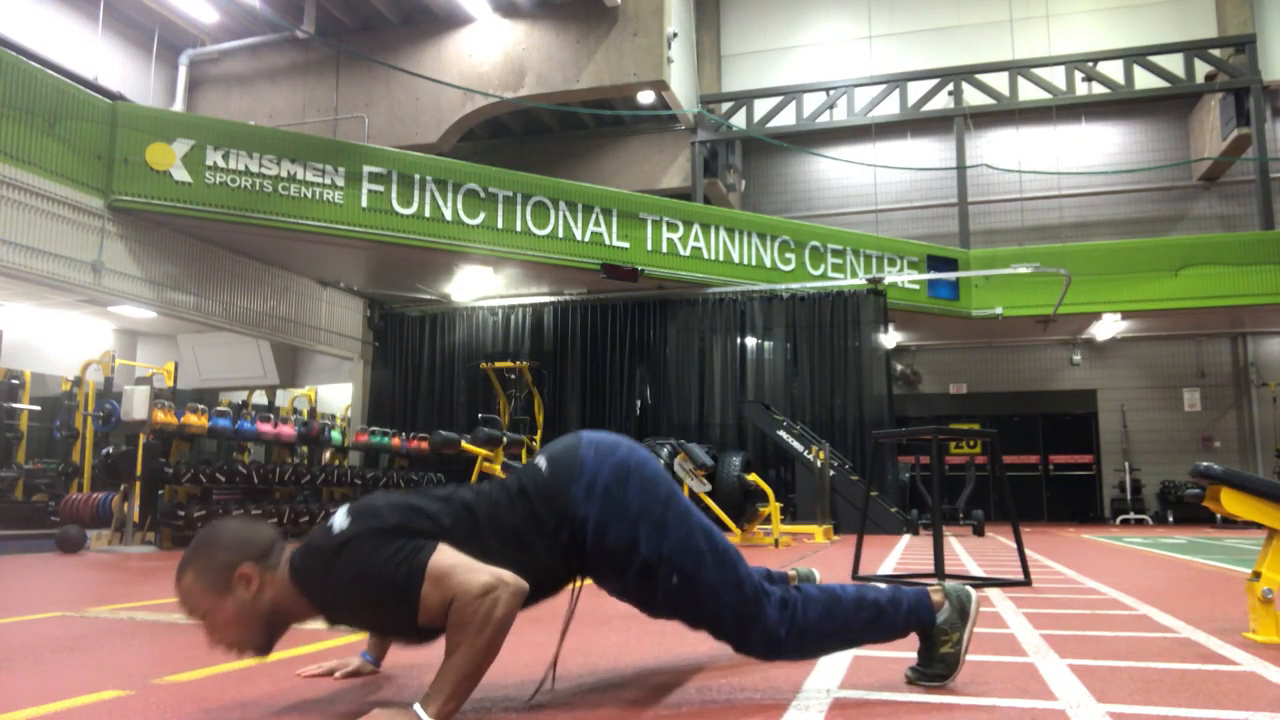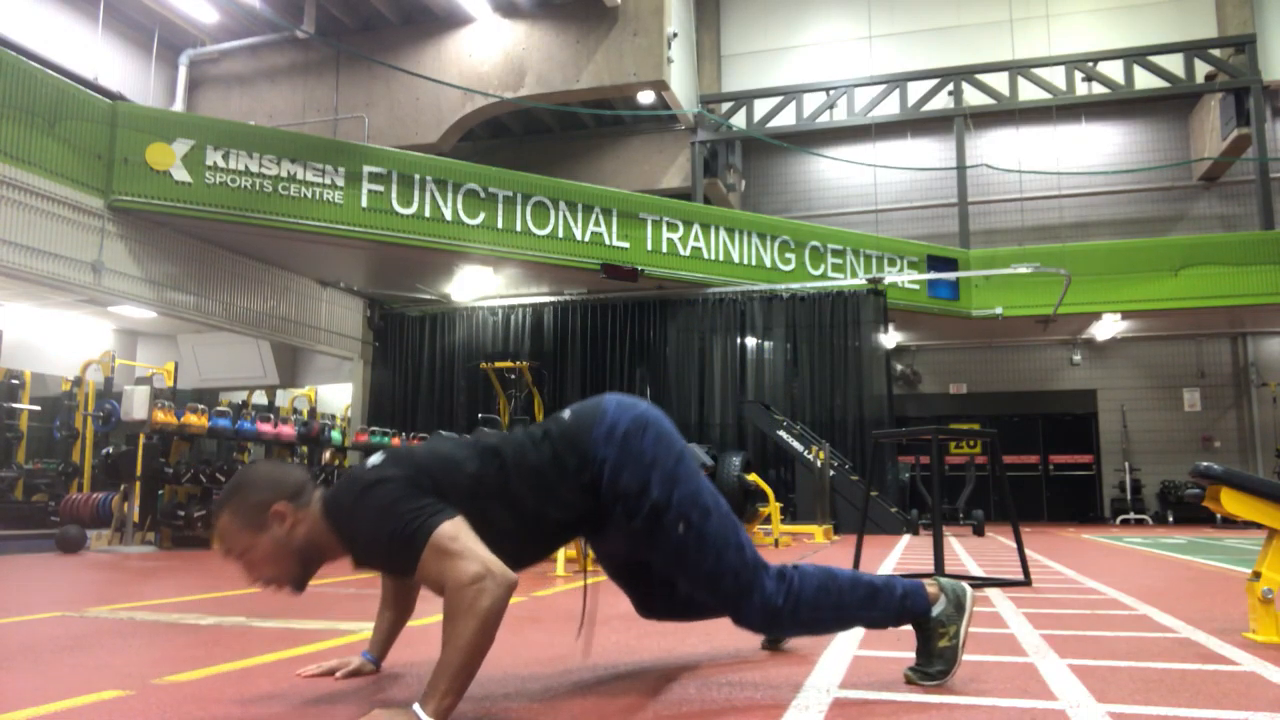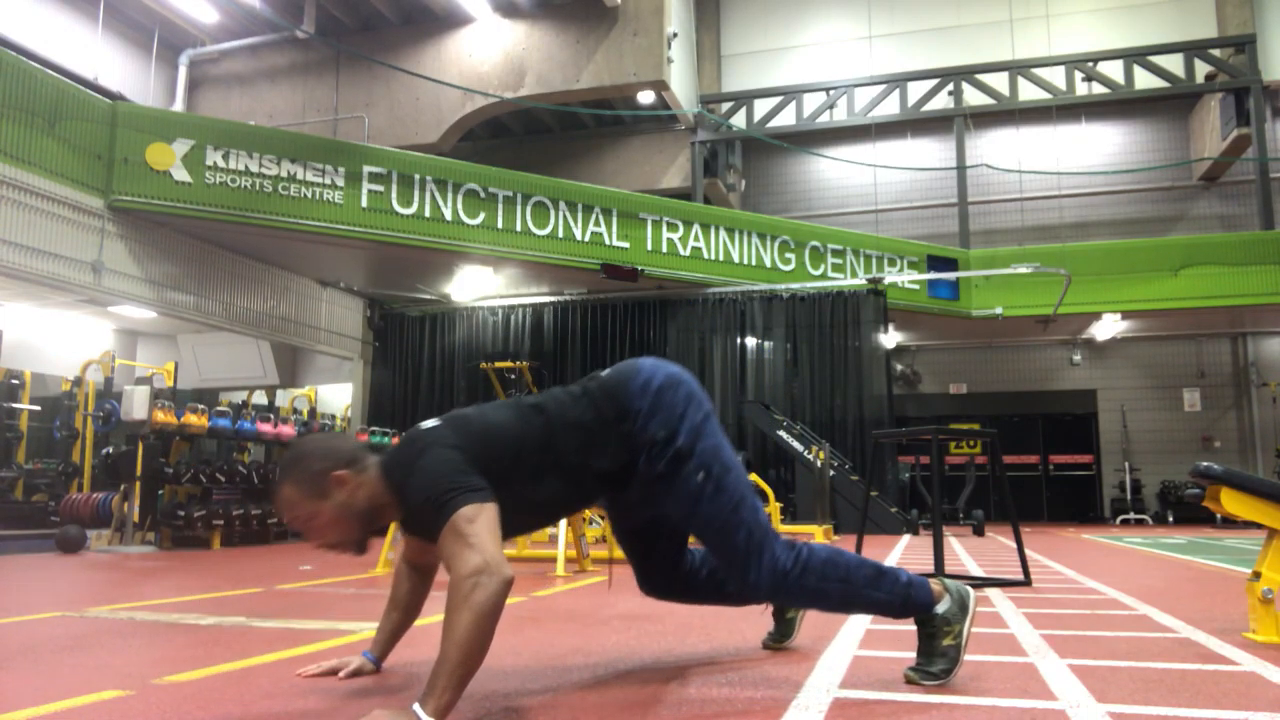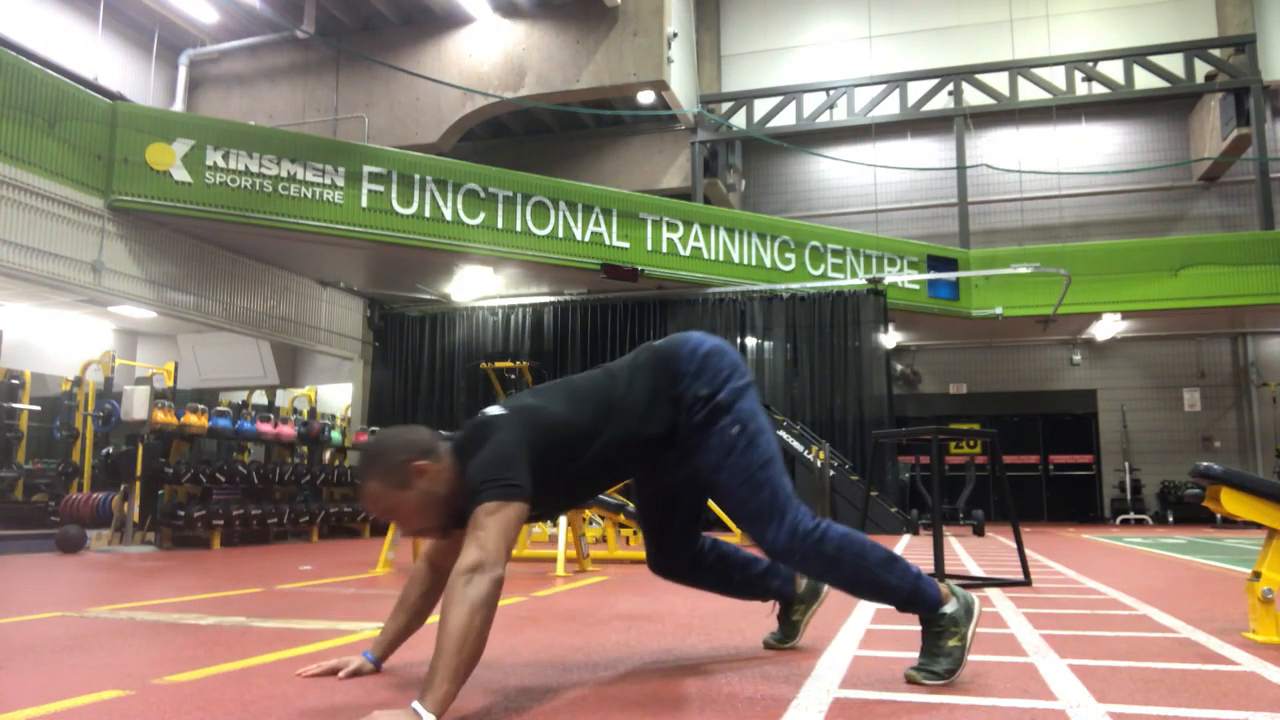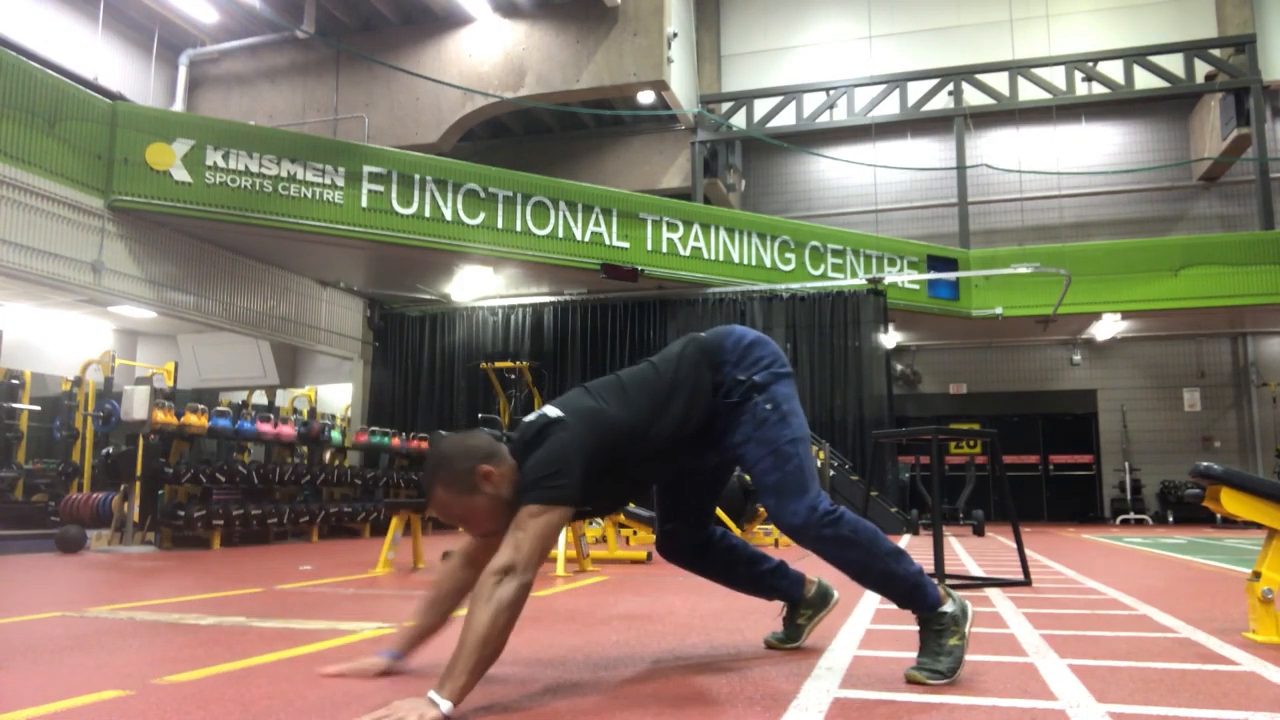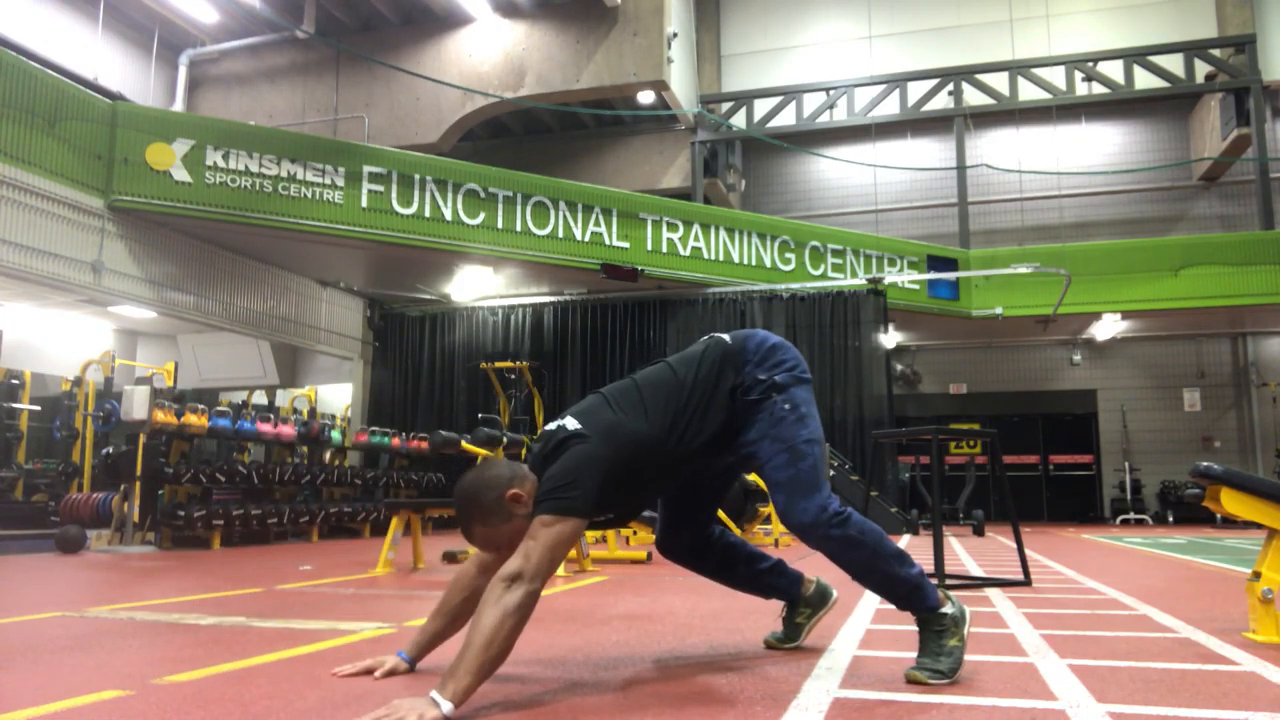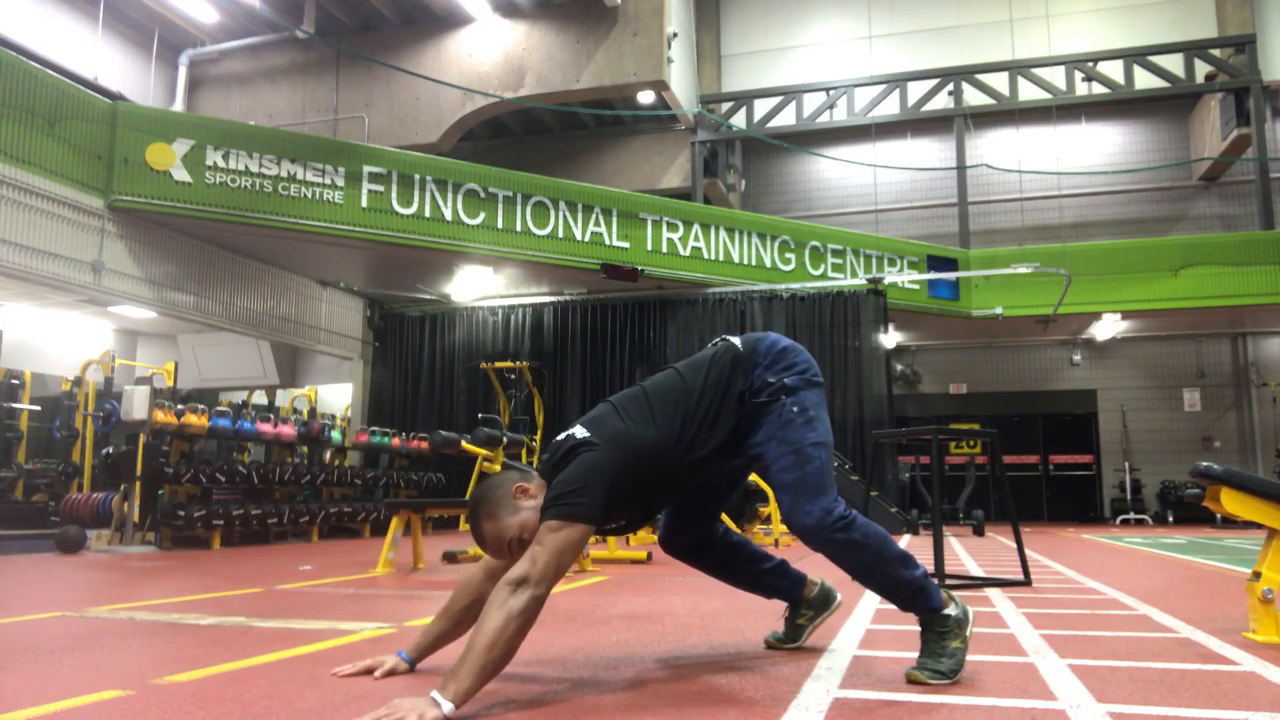
dt=0.2s
person 1, frame 1
left shoulder: (344, 572)
right shoulder: (327, 558)
left elbow: (496, 589)
right wrist: (372, 651)
left hip: (601, 494)
right hip: (582, 478)
left knee: (763, 624)
right knee: (675, 593)
left ankle: (935, 606)
right ankle: (782, 582)
person 1, frame 2
left shoulder: (370, 507)
right shoulder: (361, 505)
left elbow: (486, 581)
right elbow: (409, 560)
right wrist: (372, 652)
left hip: (619, 454)
right hip: (599, 451)
left knee: (757, 599)
right knee: (662, 597)
left ankle: (930, 602)
right ankle: (773, 580)
person 1, frame 3
left shoulder: (427, 470)
right shoulder: (411, 474)
left elbow: (486, 575)
right elbow: (417, 562)
right wrist: (373, 654)
left hip: (652, 413)
right hip: (632, 429)
left knee: (762, 565)
right knee: (666, 575)
left ankle: (934, 601)
right ankle: (785, 602)
person 1, frame 4
left shoulder: (494, 457)
right shoulder: (465, 468)
left elbow: (478, 574)
right elbow: (435, 565)
right wrist: (374, 654)
left hip: (698, 384)
right hip: (663, 421)
left knee: (782, 527)
right knee: (672, 554)
left ankle: (942, 604)
right ankle: (792, 592)
person 1, frame 5
left shoulder: (555, 456)
right shoulder: (527, 468)
left elbow: (508, 576)
right elbow: (469, 565)
right wrist: (392, 654)
left hip: (739, 373)
right hip: (701, 412)
left knee: (801, 512)
right knee: (682, 541)
left ankle: (941, 610)
right ankle: (804, 595)
person 1, frame 6
left shoulder: (578, 467)
right shoulder: (546, 472)
left elbow: (517, 584)
right elbow: (482, 571)
right wrist: (407, 654)
left hip: (758, 375)
right hip: (718, 409)
left knee: (809, 512)
right knee: (682, 539)
left ankle: (939, 614)
right ankle: (803, 594)
person 1, frame 7
left shoulder: (589, 473)
right shoulder: (565, 476)
left elbow: (523, 589)
right elbow: (491, 576)
right wrist: (407, 655)
left hip: (771, 378)
right hip: (730, 409)
left knee: (814, 516)
right knee: (684, 536)
left ankle: (942, 614)
right ankle: (807, 595)
